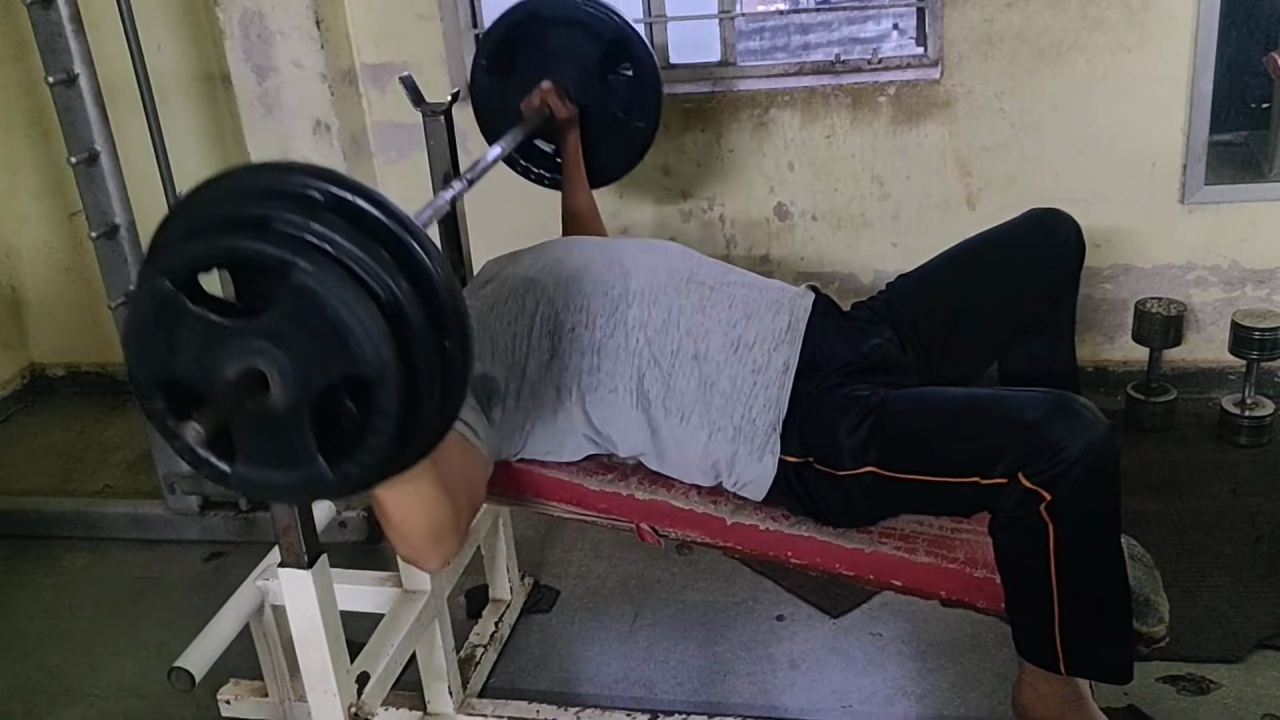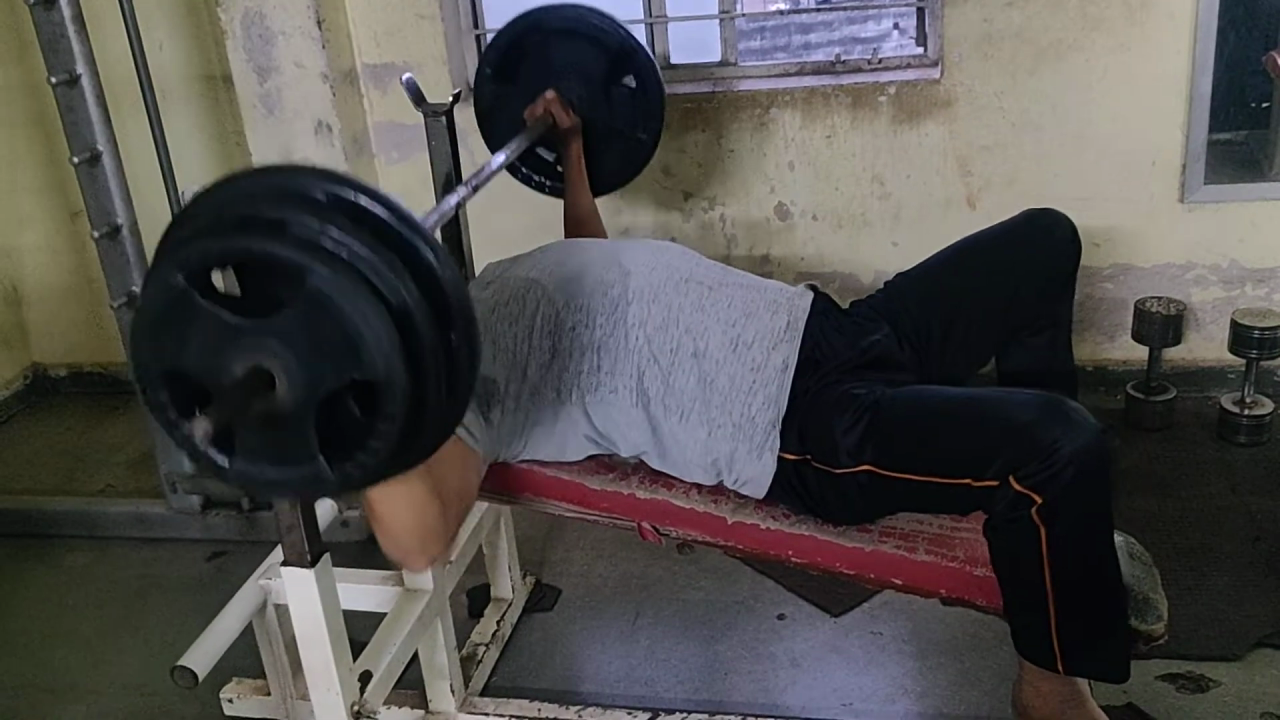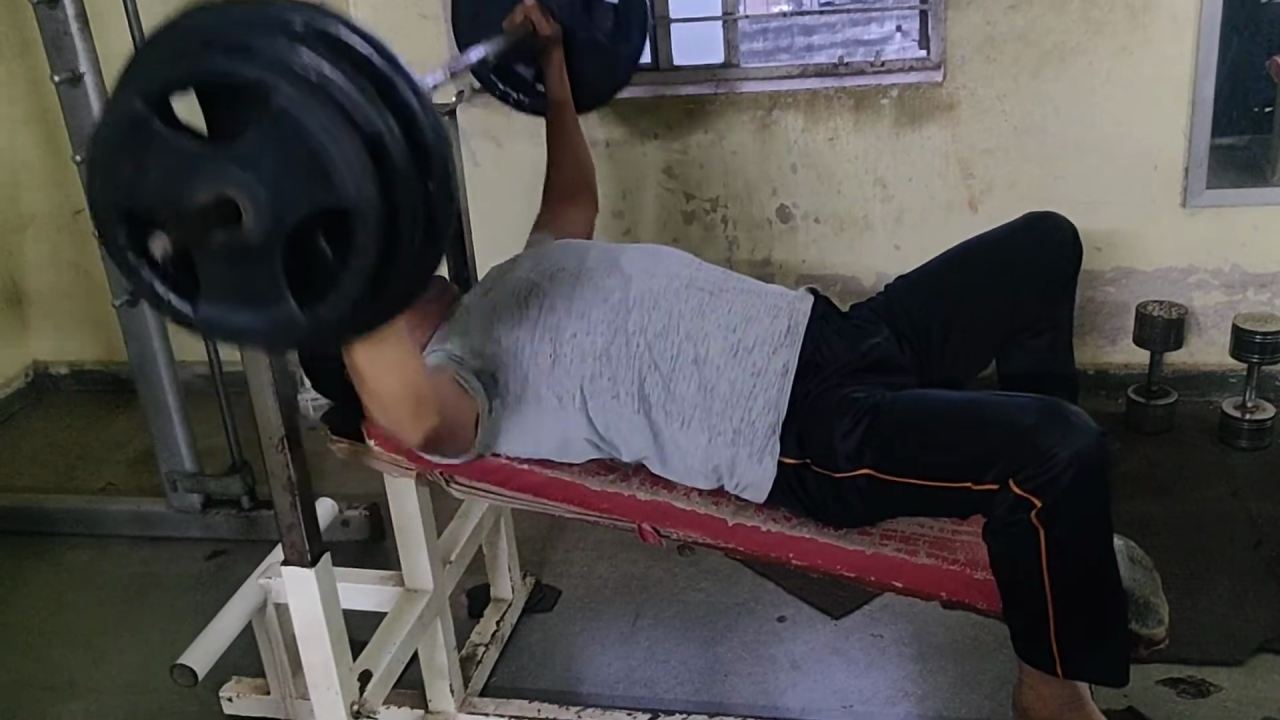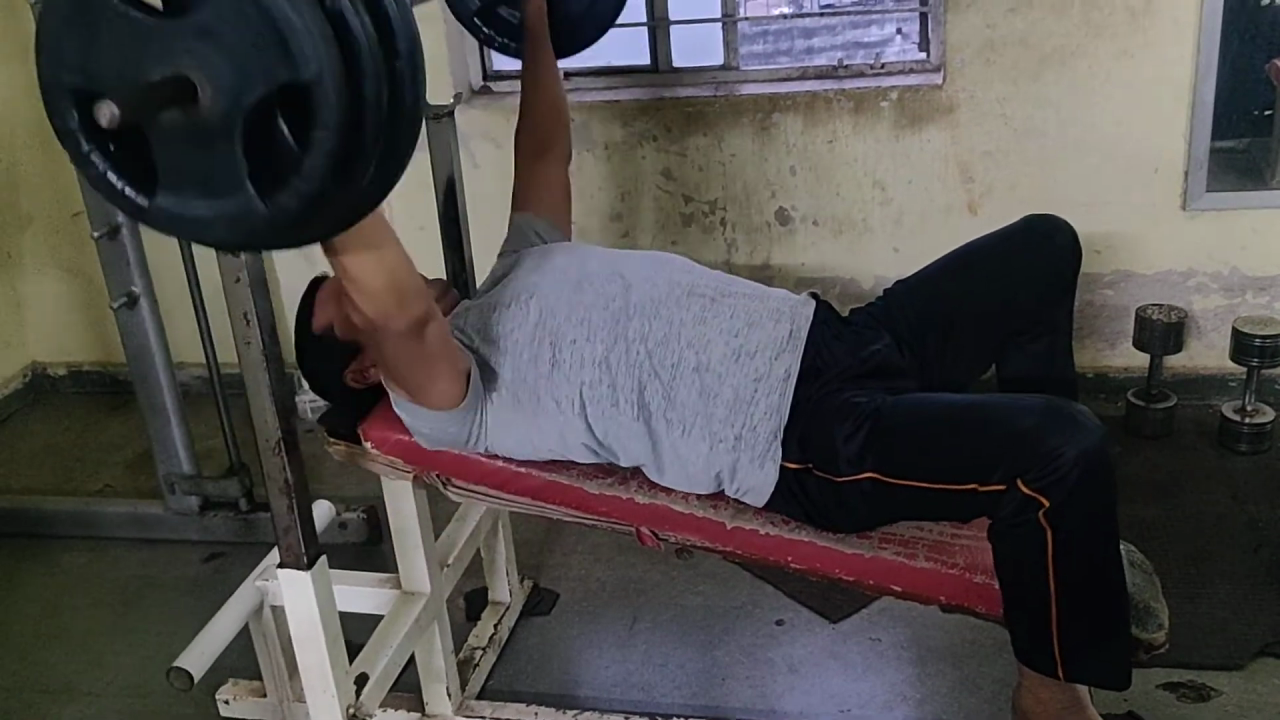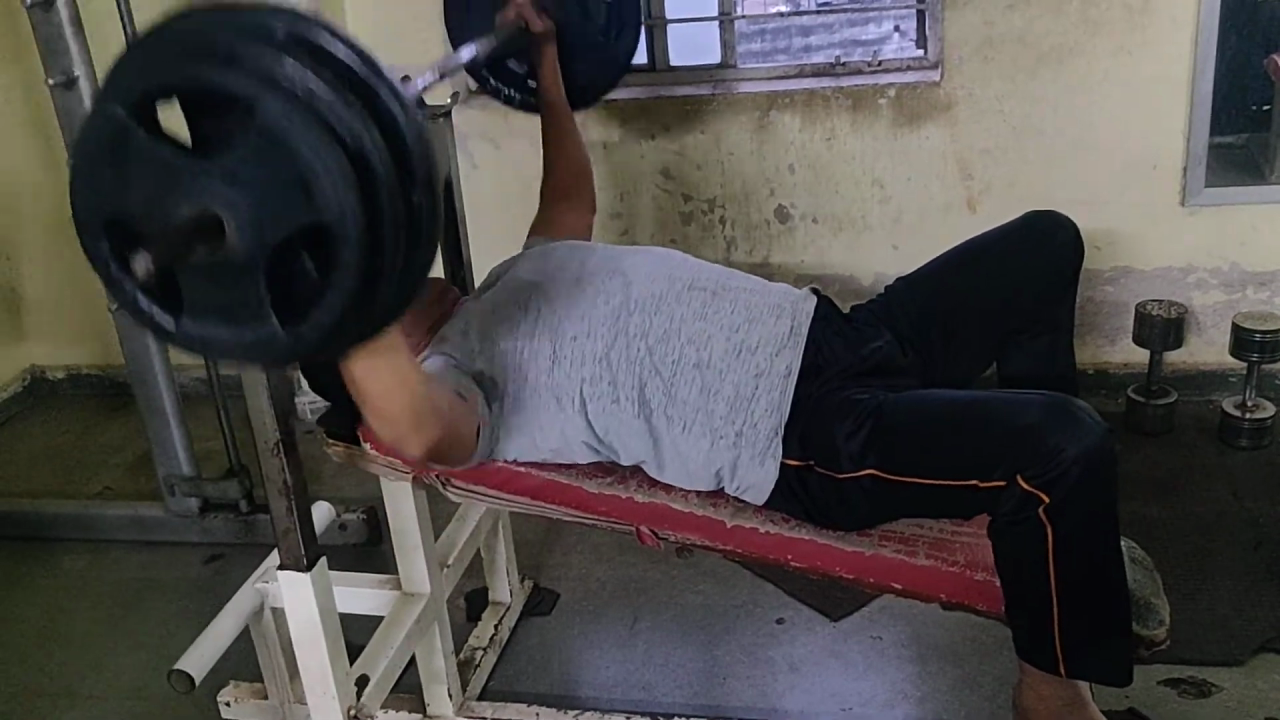
dt=0.4s
person 1, frame 1
left shoulder: (489, 289)
left elbow: (591, 269)
right elbow: (433, 538)
left wrist: (566, 134)
left hip: (830, 336)
right hip: (809, 427)
left knee: (1047, 241)
right knee: (1074, 440)
left ankle: (1052, 519)
person 1, frame 2
left shoulder: (487, 295)
left elbow: (590, 281)
right elbow: (419, 537)
left wrist: (571, 144)
left hip: (828, 333)
right hip: (807, 428)
left knee: (1043, 242)
right knee: (1065, 443)
left ankle: (1053, 533)
person 1, frame 3
left shoulder: (514, 286)
right shoulder: (454, 378)
left elbow: (576, 203)
right elbow: (412, 419)
left hip: (831, 340)
right hip: (811, 431)
left knee: (1044, 243)
right knee: (1063, 448)
left ankle: (1055, 525)
person 1, frame 4
left shoulder: (513, 282)
right shoulder: (448, 395)
left elbow: (546, 159)
right elbow: (396, 314)
left hip: (831, 345)
right hip: (808, 436)
left knee: (1043, 248)
right knee: (1069, 446)
left ankle: (1052, 524)
person 1, frame 5
left shoulder: (500, 295)
right shoulder: (446, 376)
left elbow: (572, 203)
right elbow: (416, 433)
left hip: (832, 340)
right hip: (810, 431)
left knee: (1045, 245)
right knee: (1070, 443)
left ankle: (1049, 519)
